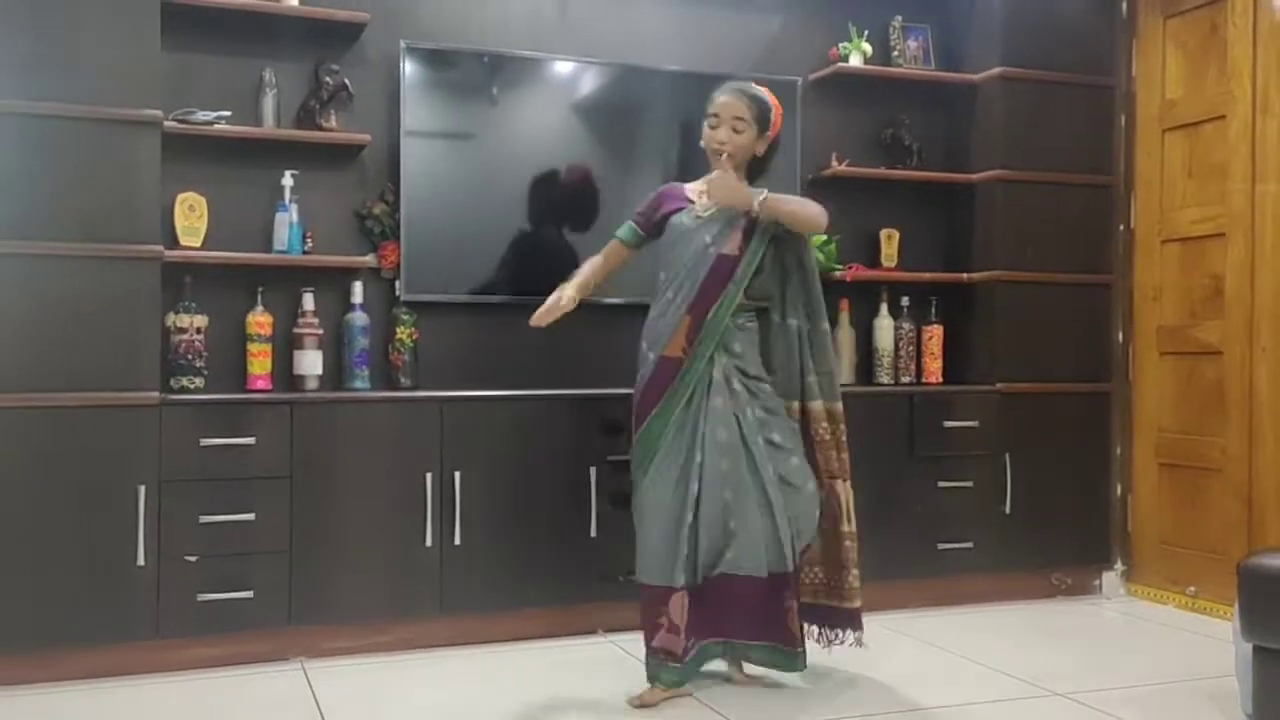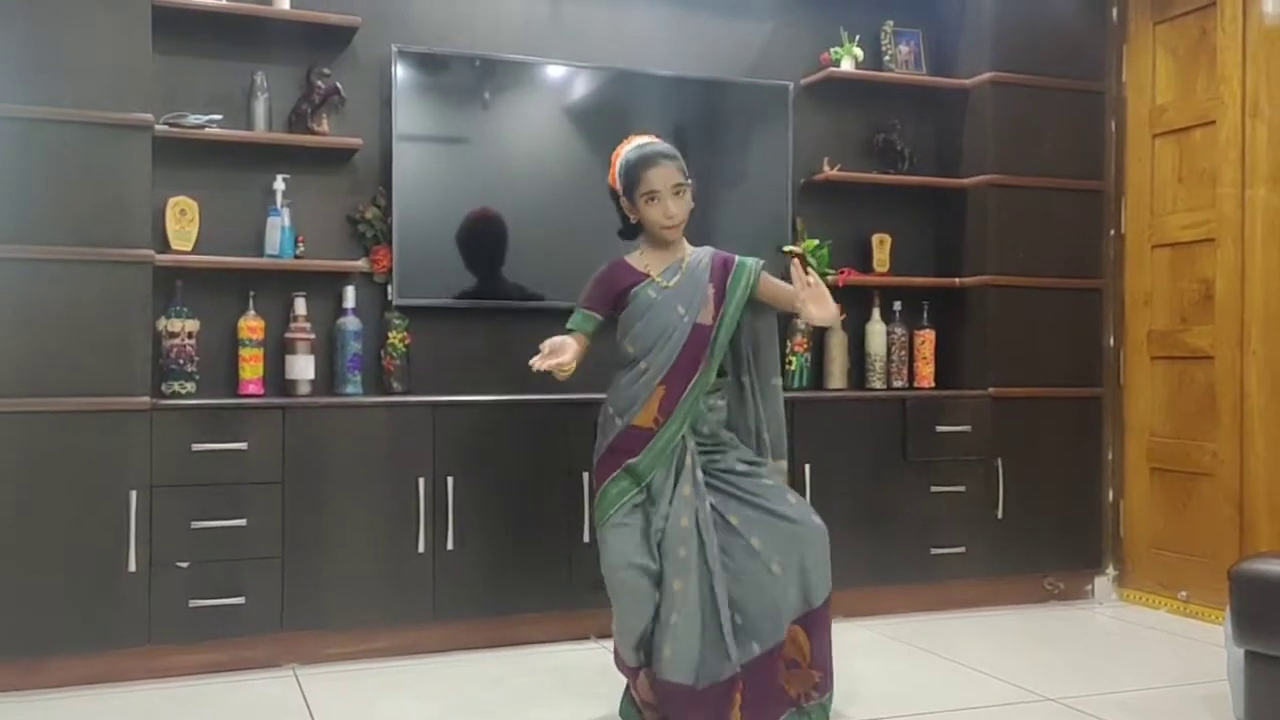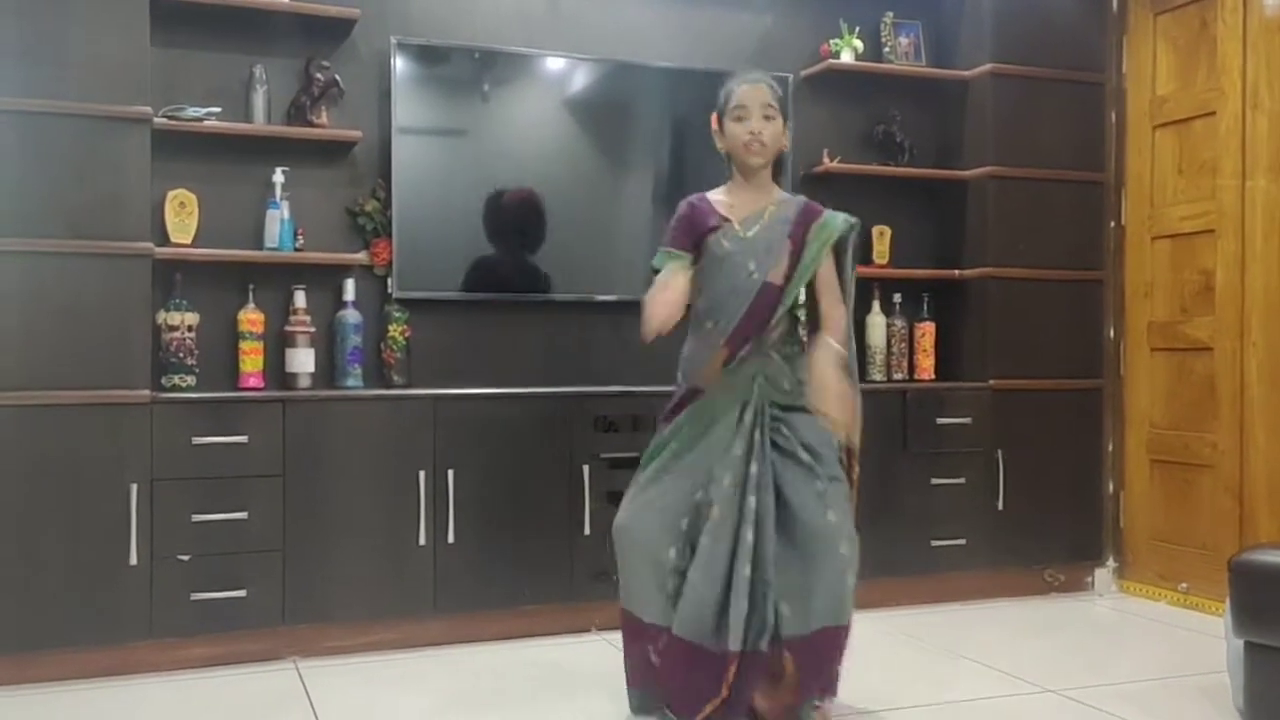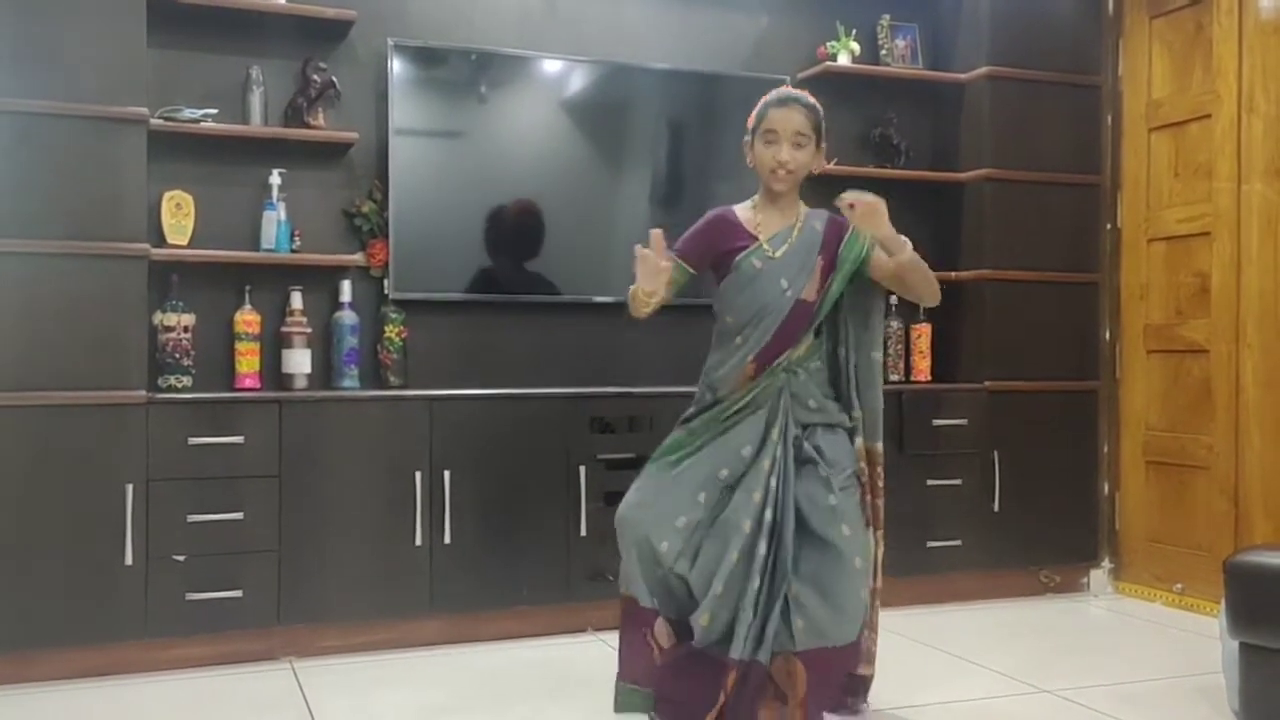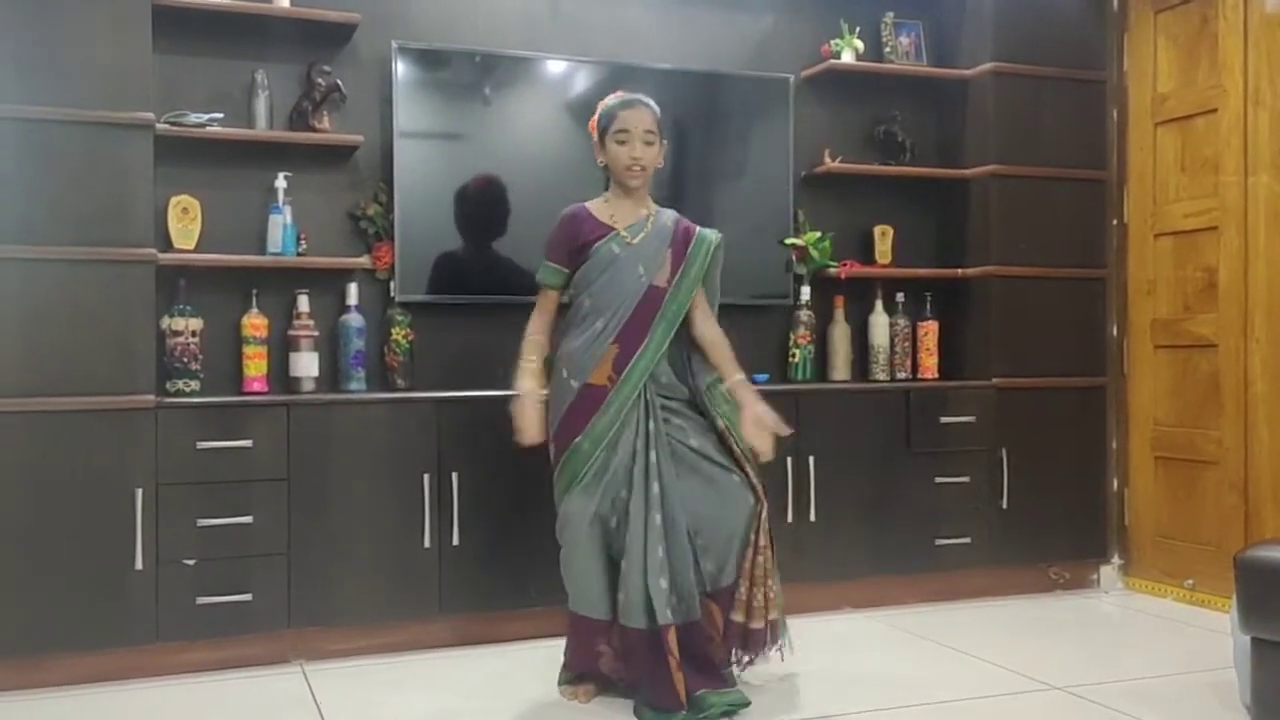
dt=1s
person 1, frame 1
left shoulder: (765, 208)
right shoulder: (669, 199)
left elbow: (819, 219)
right elbow: (608, 258)
left wrist: (746, 200)
right wrist: (571, 289)
left hip: (739, 374)
right hip: (671, 376)
left knee: (761, 494)
right knee: (669, 504)
left ankle: (740, 636)
right ankle: (673, 664)
person 1, frame 2
left shoulder: (725, 270)
right shoulder: (618, 277)
left elbow: (807, 300)
right elbow: (571, 345)
left wrist: (821, 309)
right wrist: (564, 354)
left hip: (714, 446)
right hip: (639, 453)
left knee: (797, 537)
right knee: (641, 575)
person 1, frame 3
left shoulder: (809, 220)
right shoulder: (696, 213)
left elbow: (835, 315)
right elbow: (661, 304)
left wrist: (829, 366)
right wrist: (667, 297)
left hip: (787, 403)
right hip: (709, 403)
left knee: (817, 540)
right knee: (648, 527)
person 1, frame 4
left shoulder: (838, 236)
right shoulder: (720, 229)
left elbow: (928, 293)
right elbow: (638, 307)
left wrist: (892, 243)
right wrist: (650, 284)
left hip: (810, 424)
right hip: (727, 419)
left knee: (830, 565)
right knee: (649, 523)
person 1, frame 5
left shoulder: (684, 236)
right shoulder: (576, 224)
left elbow: (704, 321)
right elbow: (543, 315)
left wrist: (744, 396)
right wrist: (528, 385)
left hip: (659, 401)
right hip: (589, 402)
left knee: (722, 503)
right knee: (596, 524)
left ankle: (693, 664)
right ankle: (601, 661)
